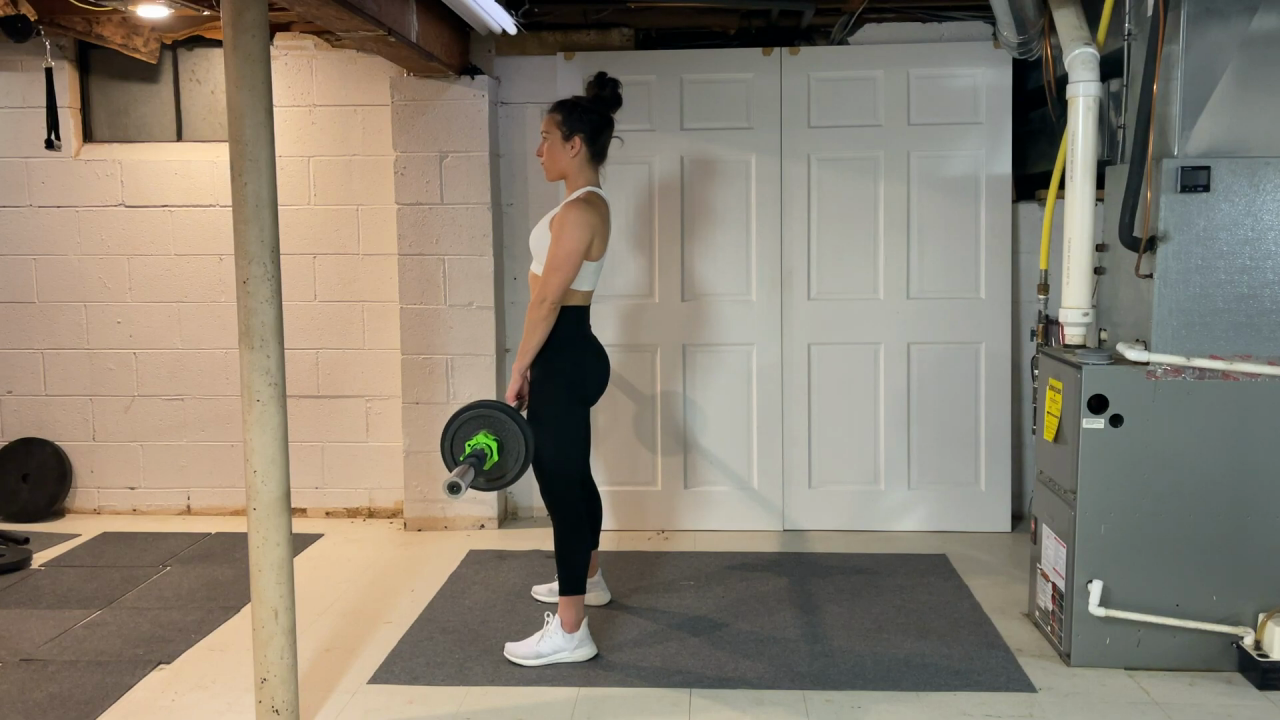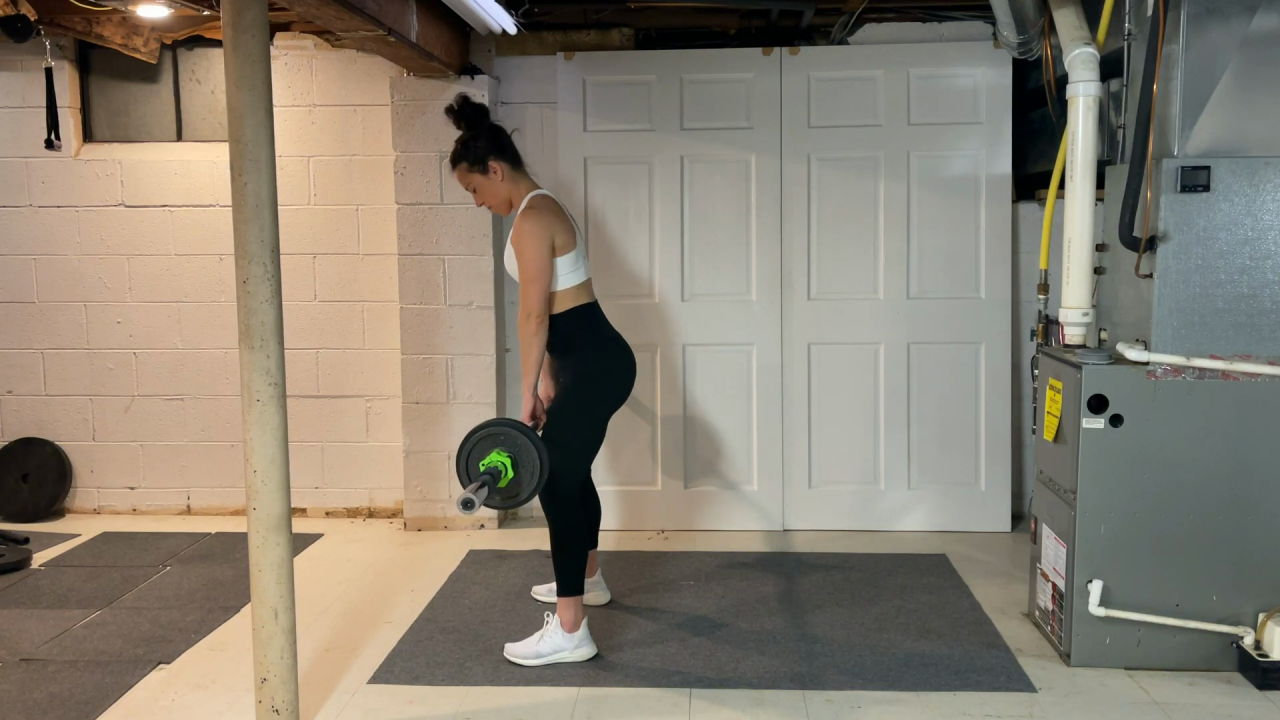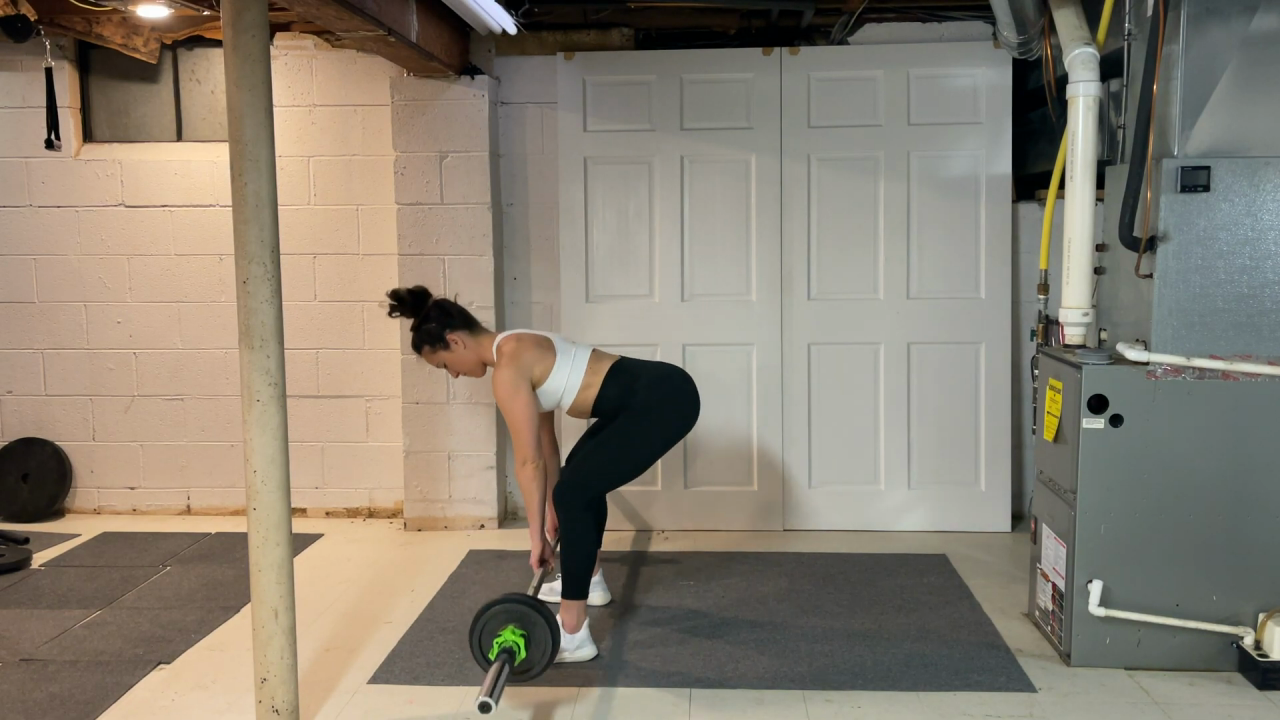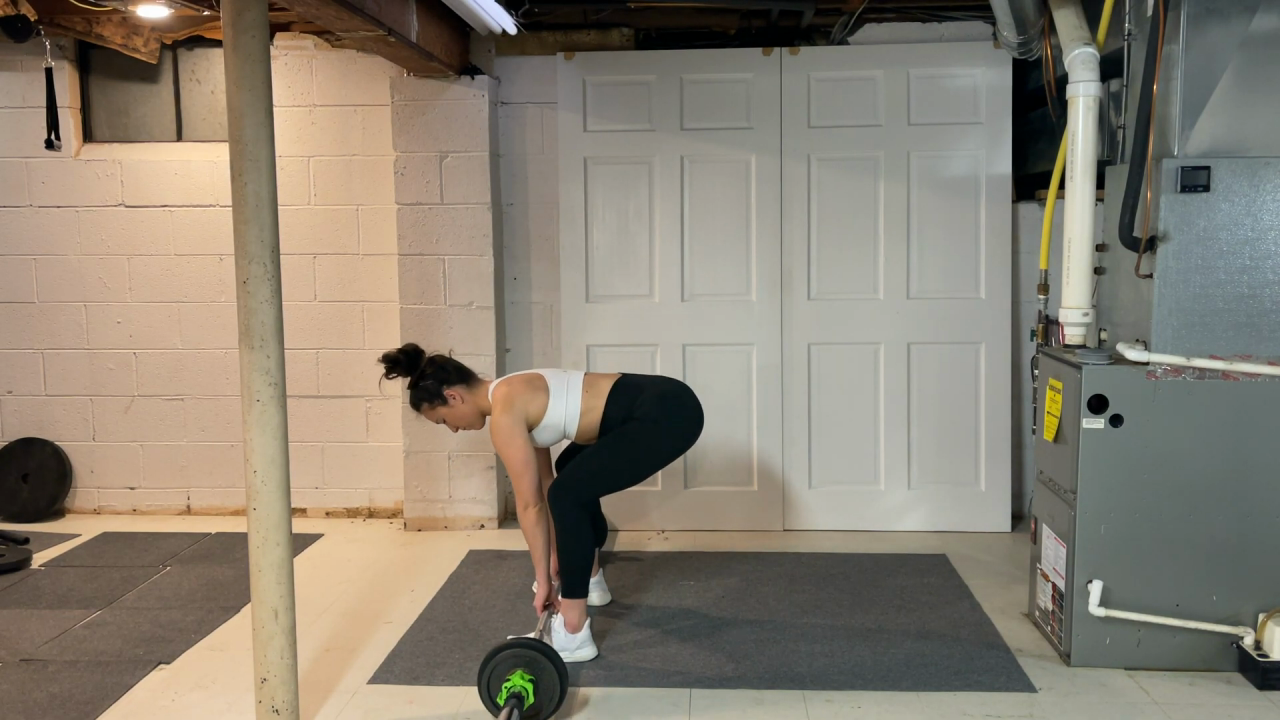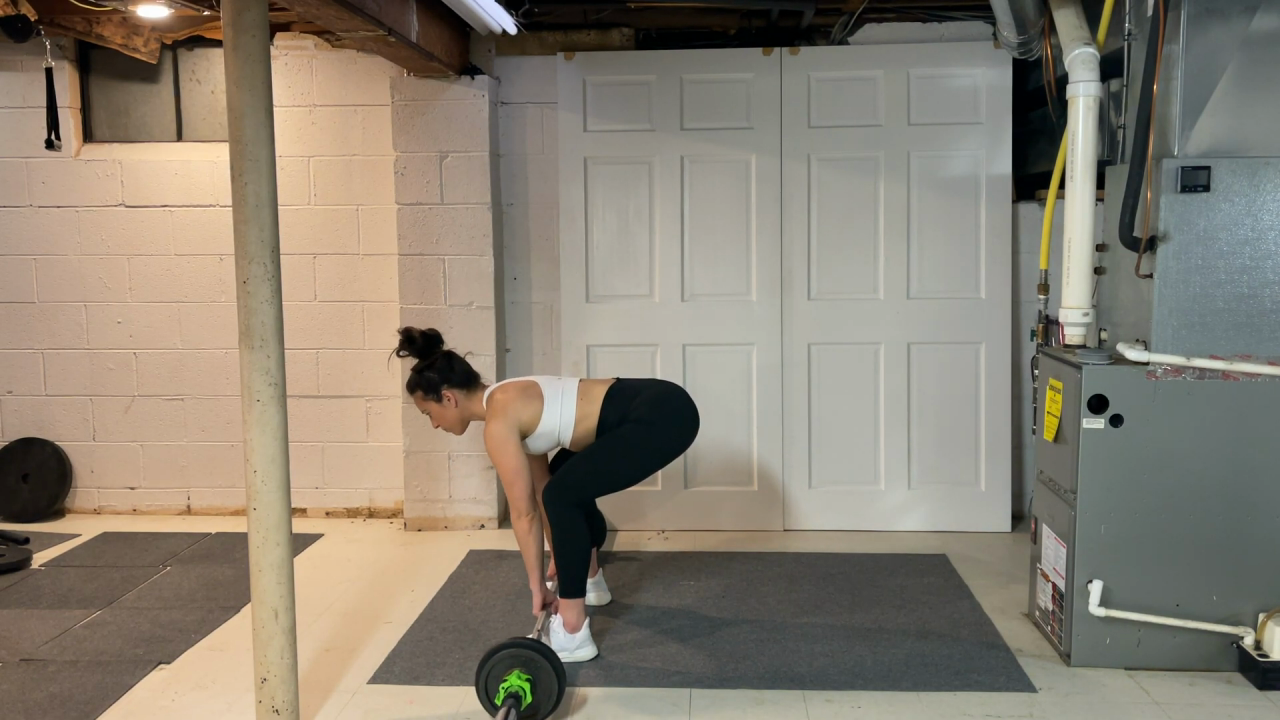
dt=1s
person 1, frame 1
left shoulder: (580, 210)
right shoulder: (585, 204)
left elbow: (547, 300)
left wrist: (518, 372)
right wrist: (534, 365)
left hip: (563, 362)
right hip: (569, 356)
left knee: (560, 486)
right knee: (572, 478)
left ankle: (570, 632)
right ankle: (587, 579)
person 1, frame 2
left shoulder: (532, 218)
right shoulder: (542, 210)
left elbow: (534, 316)
left wrist: (528, 393)
right wrist: (549, 379)
left hip: (594, 364)
right hip: (595, 359)
left knee: (557, 484)
right knee: (570, 474)
left ankle: (570, 631)
right ankle: (588, 578)
person 1, frame 3
left shoulder: (507, 367)
right shoulder: (517, 349)
left elbow: (529, 462)
right elbow: (544, 443)
left wrist: (537, 536)
right wrist: (551, 507)
left hip: (663, 403)
right hip: (657, 393)
left knee: (573, 494)
right knee: (581, 474)
left ankle: (572, 634)
right ankle: (590, 580)
person 1, frame 4
left shoulder: (504, 412)
right shoulder: (513, 396)
left elbow: (530, 504)
right elbow: (543, 482)
left wrist: (543, 579)
right wrist: (557, 555)
left hip: (667, 415)
right hip: (657, 404)
left knee: (568, 494)
right knee: (573, 472)
left ankle: (573, 635)
right ankle: (590, 580)
person 1, frame 5
left shoulder: (499, 421)
right shoulder: (508, 403)
left elbow: (524, 513)
right elbow: (540, 486)
left wrist: (537, 585)
right wrist: (559, 558)
left hip: (664, 417)
right hip: (653, 407)
left knee: (563, 494)
right knee: (566, 476)
left ankle: (572, 634)
right ankle: (589, 579)
